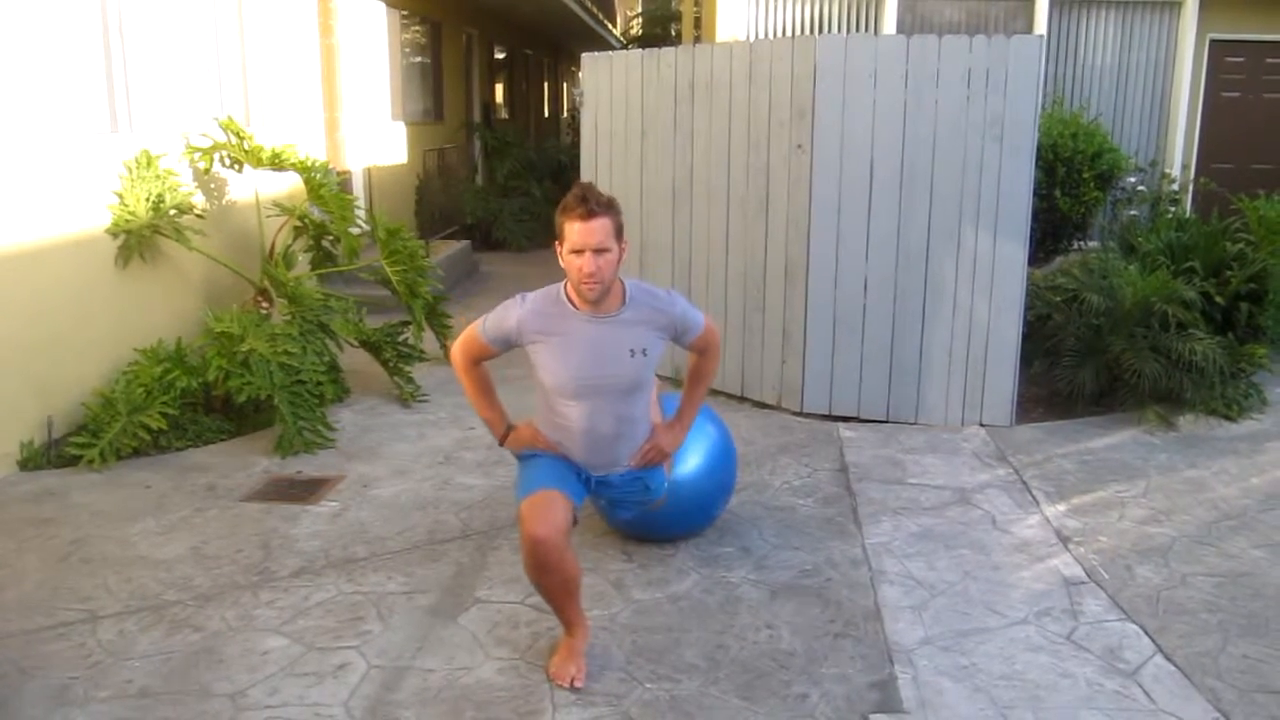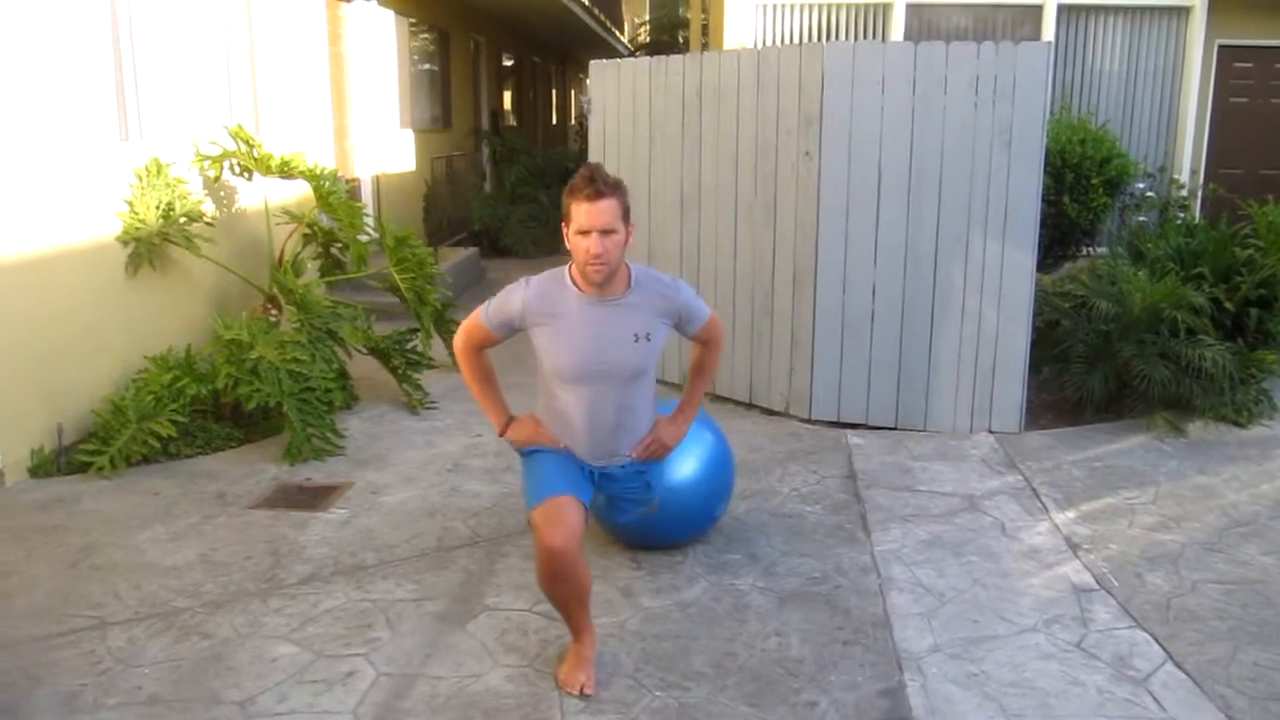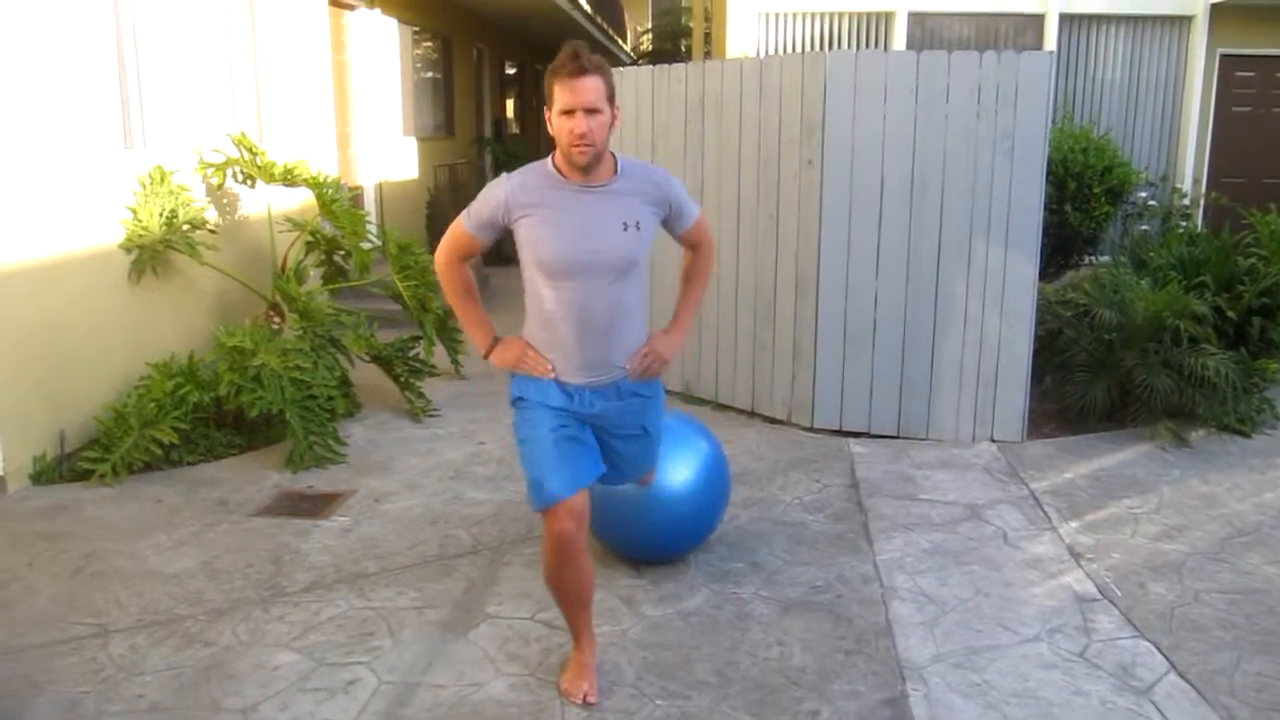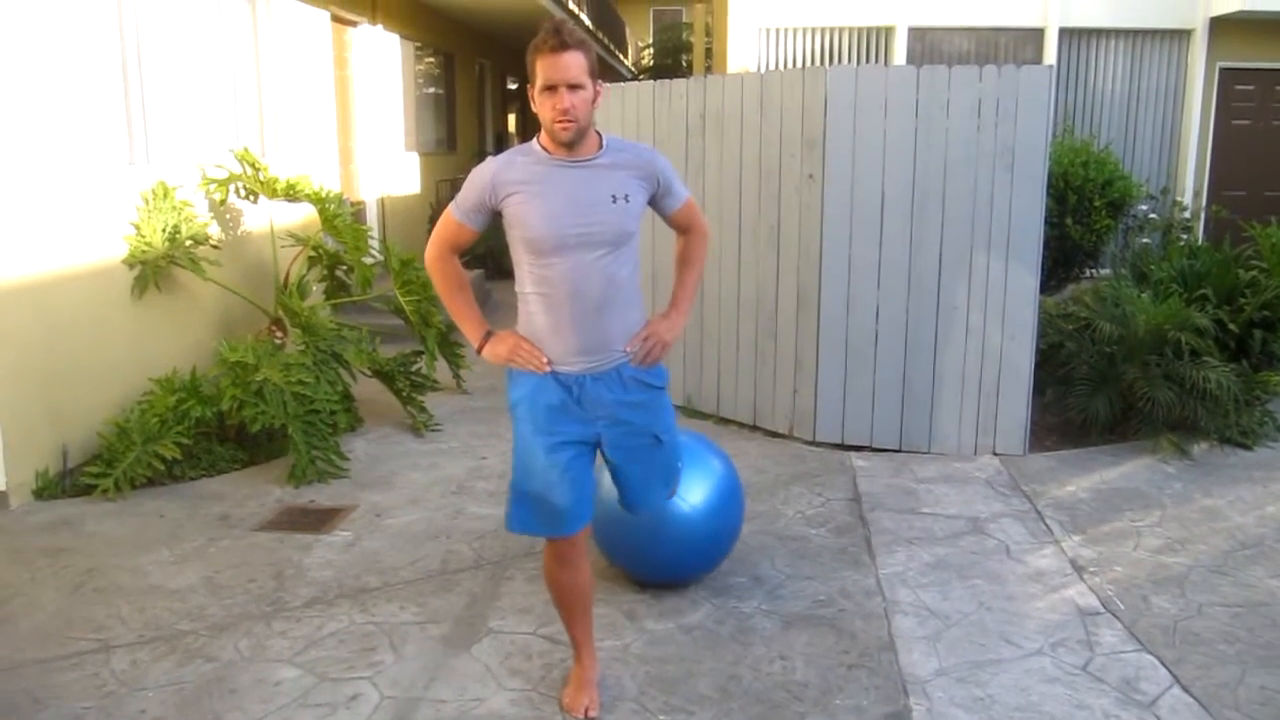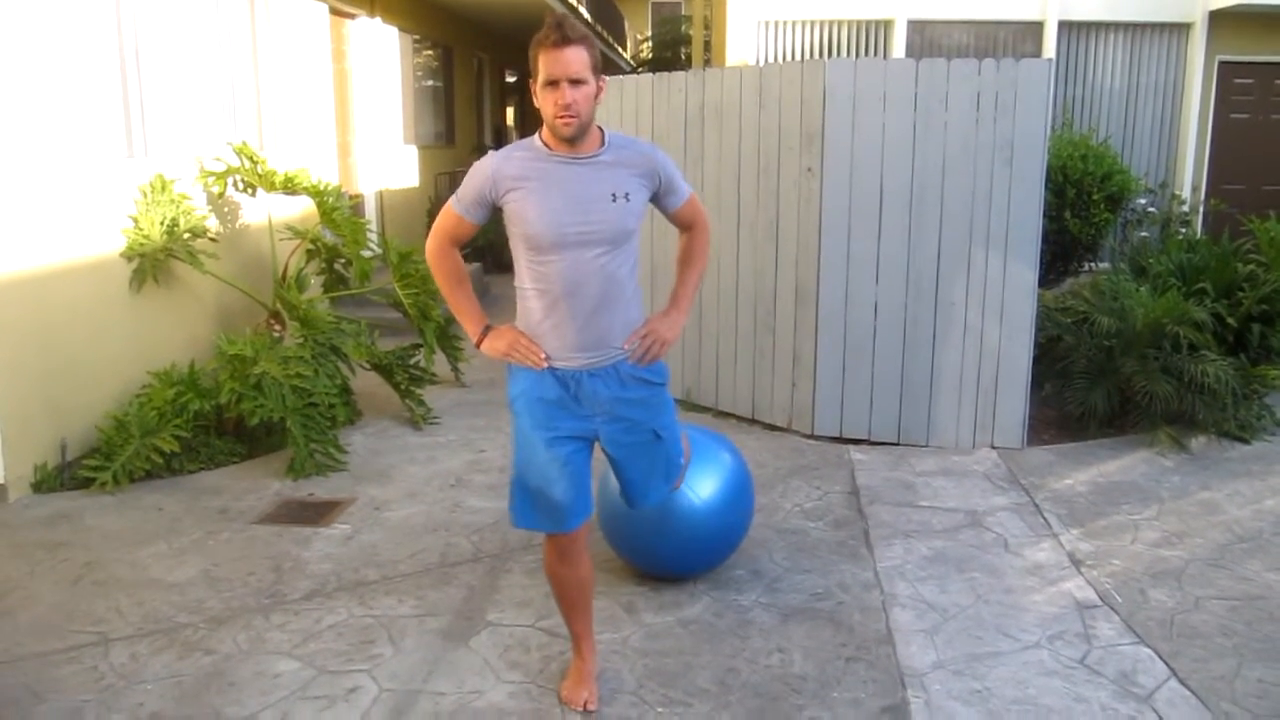
dt=0.5s
person 1, frame 1
left shoulder: (662, 309)
right shoulder: (527, 315)
left elbow: (709, 346)
right elbow: (463, 355)
left wrist: (679, 426)
right wrist: (504, 430)
left hip: (632, 459)
right hip: (555, 455)
left knee: (652, 505)
right knee: (541, 535)
right ankle: (574, 631)
person 1, frame 2
left shoulder: (667, 295)
right shoulder: (532, 297)
left elbow: (711, 340)
right elbow: (466, 344)
left wrist: (682, 419)
right wrist: (505, 422)
left hip: (633, 451)
right hip: (557, 450)
left knee: (636, 516)
right knee: (558, 544)
right ankle: (583, 641)
person 1, frame 3
left shoulder: (655, 188)
right shoulder: (513, 193)
left elbow: (702, 248)
right elbow: (449, 259)
left wrist: (677, 331)
right wrist: (489, 344)
left hip: (629, 383)
right hip: (546, 388)
left knee: (638, 480)
right knee: (567, 526)
left ankle: (610, 459)
right ankle: (582, 648)
person 1, frame 4
left shoulder: (641, 164)
right shoulder: (500, 176)
left elbow: (694, 229)
right elbow: (440, 252)
left wrist: (677, 314)
right wrist: (483, 337)
left hip: (631, 372)
right hip: (545, 384)
left knee: (658, 493)
right knee: (564, 534)
left ankle: (656, 430)
right ankle: (584, 662)
person 1, frame 5
left shoulder: (643, 162)
right shoulder: (500, 171)
left elbow: (697, 228)
right elbow: (440, 246)
left wrist: (677, 313)
right wrist: (481, 332)
left hip: (630, 369)
right hip: (544, 381)
left knee: (663, 485)
right knee: (564, 530)
left ankle: (667, 429)
right ankle: (584, 655)
